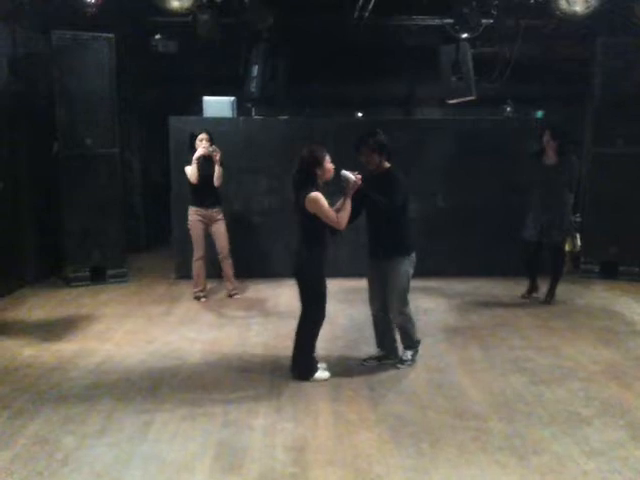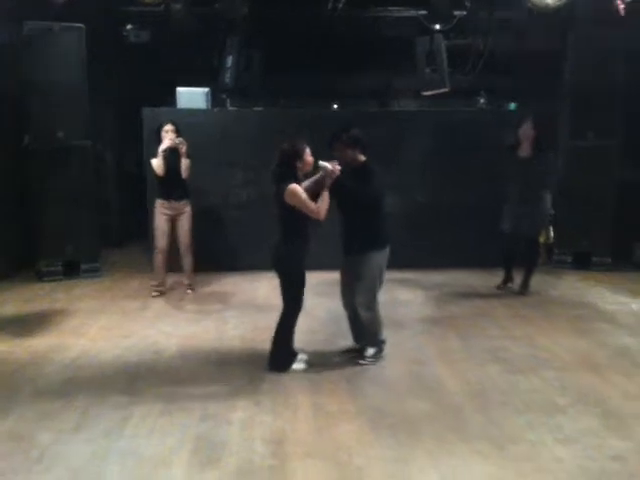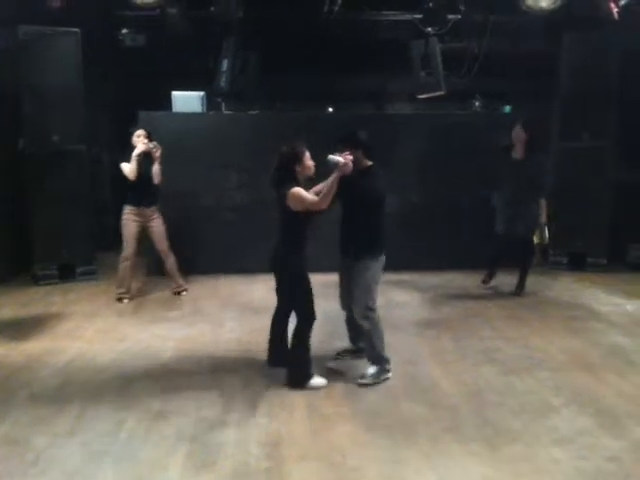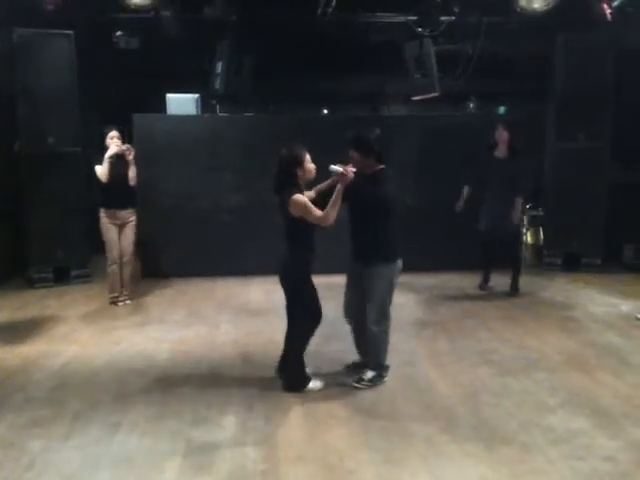
dt=0.4s
person 1, frame 1
left shoulder: (395, 180)
right shoulder: (368, 180)
left elbow: (390, 208)
right elbow: (356, 211)
left wrist: (362, 190)
left hip: (399, 254)
right hip: (376, 254)
left knee: (397, 307)
right knee: (378, 307)
left ankle: (411, 347)
right ankle: (387, 350)
person 1, frame 2
left shoulder: (370, 174)
right shoulder: (344, 174)
left elbow: (368, 198)
left wrist: (339, 180)
left hip: (373, 247)
right hip: (351, 246)
left knee: (365, 300)
right knee: (349, 299)
left ankle: (375, 345)
right ankle: (362, 342)
person 1, frame 3
left shoulder: (372, 177)
right shoulder: (352, 176)
left elbow: (370, 195)
right elbow: (332, 196)
left wrist: (347, 175)
left hip: (369, 254)
right hip: (350, 251)
left knee: (364, 308)
right knee: (349, 304)
left ankle: (381, 364)
right ankle: (358, 345)
person 1, frame 4
left shoulder: (383, 181)
right shoulder: (360, 179)
left elbow: (379, 201)
right elbow: (343, 198)
left wrist: (351, 184)
left hip: (383, 261)
right hip: (361, 258)
left knee: (377, 317)
right knee: (353, 312)
left ankle: (379, 370)
right ankle: (366, 359)
person 2, frame 1
left shoulder: (308, 193)
right shoulder: (313, 196)
left elbow: (329, 215)
right elbow: (339, 223)
left wrist: (346, 195)
right wrist: (350, 193)
left hip: (307, 259)
right hip: (310, 262)
left knee: (309, 312)
right knee: (315, 314)
left ankle: (303, 361)
right ankle: (304, 369)
person 2, frame 2
left shoulder: (292, 185)
right shoulder: (291, 189)
left elbow: (304, 189)
right elbow: (319, 213)
left wrist: (322, 176)
right wrist: (327, 183)
left hip: (291, 253)
right hip: (289, 255)
left knee: (293, 304)
right knee: (292, 306)
left ankle: (285, 353)
right ankle: (280, 360)
person 2, frame 3
left shoulder: (292, 189)
right shoulder: (293, 193)
left elbow: (313, 194)
right elbow: (321, 203)
left wrist: (335, 174)
right wrist: (338, 174)
left hip: (285, 258)
right hip: (290, 260)
left knee: (284, 307)
right knee: (306, 315)
left ankle: (278, 355)
right ankle: (301, 374)
person 2, frame 4
left shoulder: (296, 195)
right shoulder: (295, 200)
left elbow: (313, 194)
right elbow: (326, 219)
left wrist: (335, 180)
right wrist: (341, 186)
left hip: (296, 267)
right hip: (296, 269)
left knee: (311, 316)
right knee: (301, 322)
left ankle: (290, 367)
right ankle: (295, 379)
person 3, frame 1
left shoulder: (567, 162)
right shoulder: (537, 160)
left elbow: (571, 189)
right elbow: (532, 186)
left wrist: (567, 210)
right wrist: (531, 208)
left hip: (558, 214)
right hip: (537, 212)
left knee: (556, 252)
right knee: (531, 250)
left ankle: (552, 290)
right ankle: (532, 285)
person 3, frame 2
left shoulder: (543, 157)
right shoulder: (512, 155)
left elbow: (547, 186)
right elbow: (509, 181)
left wrist: (546, 208)
right wrist: (508, 201)
left hip: (533, 207)
right hip: (513, 206)
left knee: (531, 243)
right knee: (509, 242)
left ankle: (526, 281)
right ankle: (507, 276)
person 3, frame 3
left shoulder: (535, 160)
right shoulder: (506, 157)
left elbow: (541, 188)
right elbow: (498, 184)
left wrist: (542, 212)
right wrist: (496, 204)
left hip: (526, 209)
right hip: (506, 207)
left knee: (525, 245)
right knee: (501, 242)
left ankle: (521, 282)
right ankle: (490, 272)
person 3, frame 4
left shoulder: (515, 159)
right shoulder: (487, 157)
left elbow: (519, 187)
right elbow: (474, 179)
left wrist: (518, 209)
right wrist: (463, 198)
left hip: (509, 208)
right hip: (489, 206)
left knee: (512, 244)
right knee: (488, 243)
left ankle: (515, 282)
right ankle: (485, 278)
person 4, frame 1
left shoulder: (215, 161)
right shoulder: (190, 161)
left elbow: (217, 183)
right elbow: (193, 180)
left wrist: (217, 162)
right wrist: (195, 158)
left hip: (215, 211)
right hip: (197, 211)
left knee: (224, 251)
right knee: (199, 253)
left ankle: (232, 288)
right ankle: (199, 291)
person 4, frame 2
left shoulder: (181, 153)
right shoulder: (157, 154)
left elbow: (185, 175)
right elbow: (160, 172)
left wrist: (183, 154)
right wrist: (161, 151)
left hip: (183, 204)
right hip: (163, 204)
left knee: (185, 246)
right knee: (161, 247)
left ankle: (189, 283)
right ankle: (158, 285)
person 4, frame 3
left shoulder: (150, 158)
right shoulder: (126, 159)
left elbow: (156, 180)
right elbow: (131, 176)
left wrist: (156, 159)
right wrist: (135, 155)
left hip: (152, 211)
right hip: (132, 211)
left knee: (165, 249)
right knee: (128, 253)
left ankle: (179, 285)
right ankle: (123, 292)
person 4, frame 4
left shoulder: (126, 160)
right shoulder: (100, 160)
left elbow: (132, 182)
right elbow: (103, 178)
left wrist: (131, 162)
right wrist: (107, 157)
left hip: (129, 212)
right hip: (108, 214)
left knee: (127, 255)
right knee: (113, 256)
left ankle: (125, 293)
right ankle: (115, 295)
